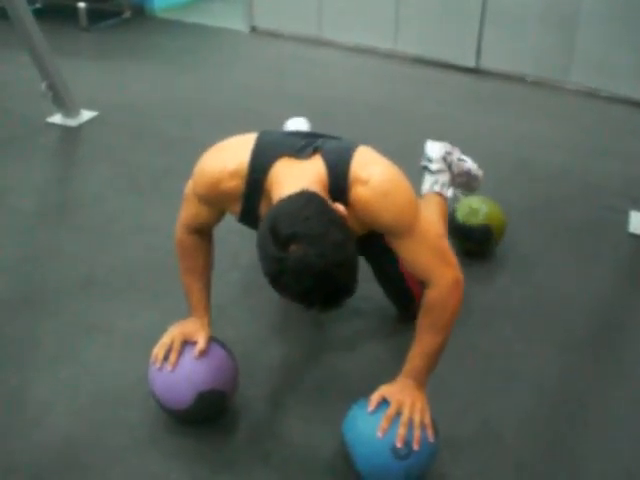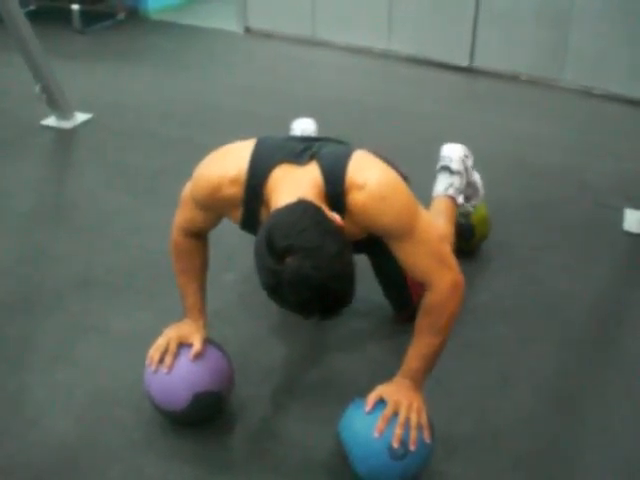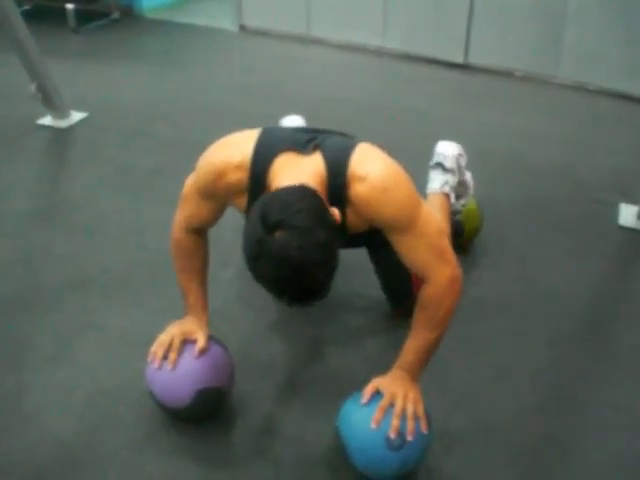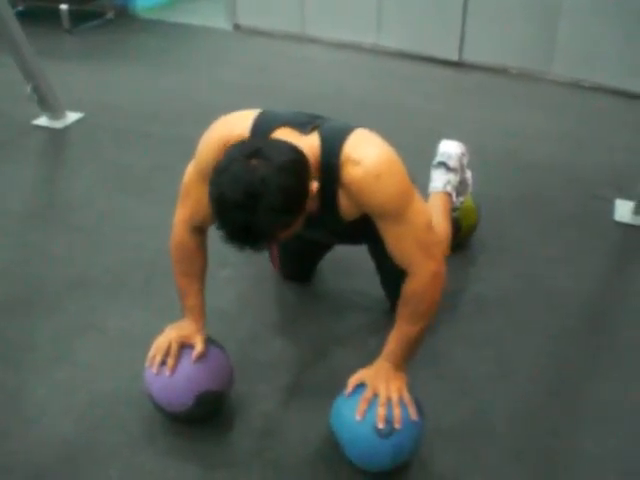
dt=0.5s
person 1, frame 1
left shoulder: (375, 189)
right shoulder: (221, 173)
left elbow: (446, 280)
right elbow: (192, 230)
left wrist: (412, 381)
right wrist: (199, 316)
left hip: (363, 218)
left knee: (417, 300)
left ankle: (438, 174)
person 1, frame 2
left shoulder: (374, 193)
right shoulder: (221, 180)
left elbow: (446, 282)
right elbow: (187, 231)
left wrist: (408, 381)
right wrist: (193, 319)
left hip: (369, 216)
left knee: (414, 304)
left ankle: (451, 178)
person 1, frame 3
left shoulder: (376, 186)
right shoulder: (225, 167)
left elbow: (444, 276)
right elbow: (188, 229)
left wrist: (405, 374)
right wrist: (196, 314)
left hip: (370, 210)
left knee: (410, 300)
right knee: (289, 281)
left ankle: (443, 178)
person 1, frame 4
left shoulder: (370, 170)
right shoulder: (222, 143)
left elbow: (428, 270)
right elbow: (188, 227)
left wrist: (391, 365)
right wrist: (193, 319)
left hip: (374, 209)
left knee: (404, 292)
right knee: (291, 271)
left ankle: (445, 176)
